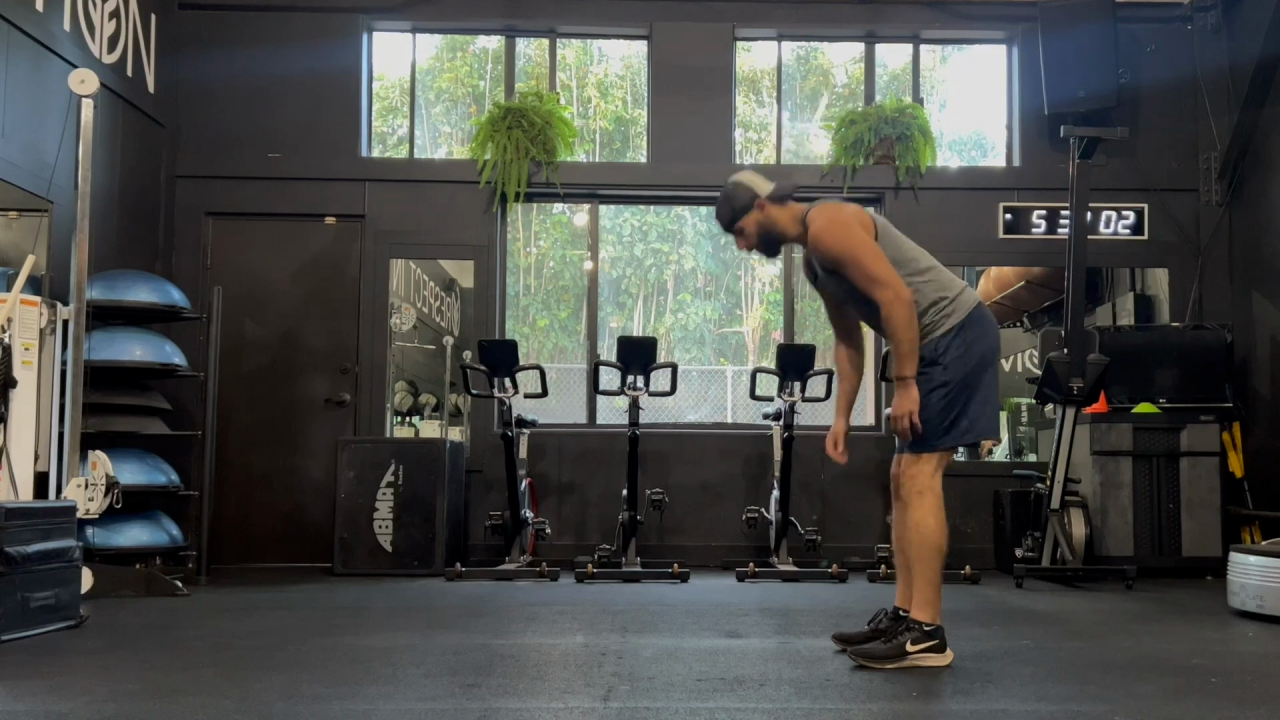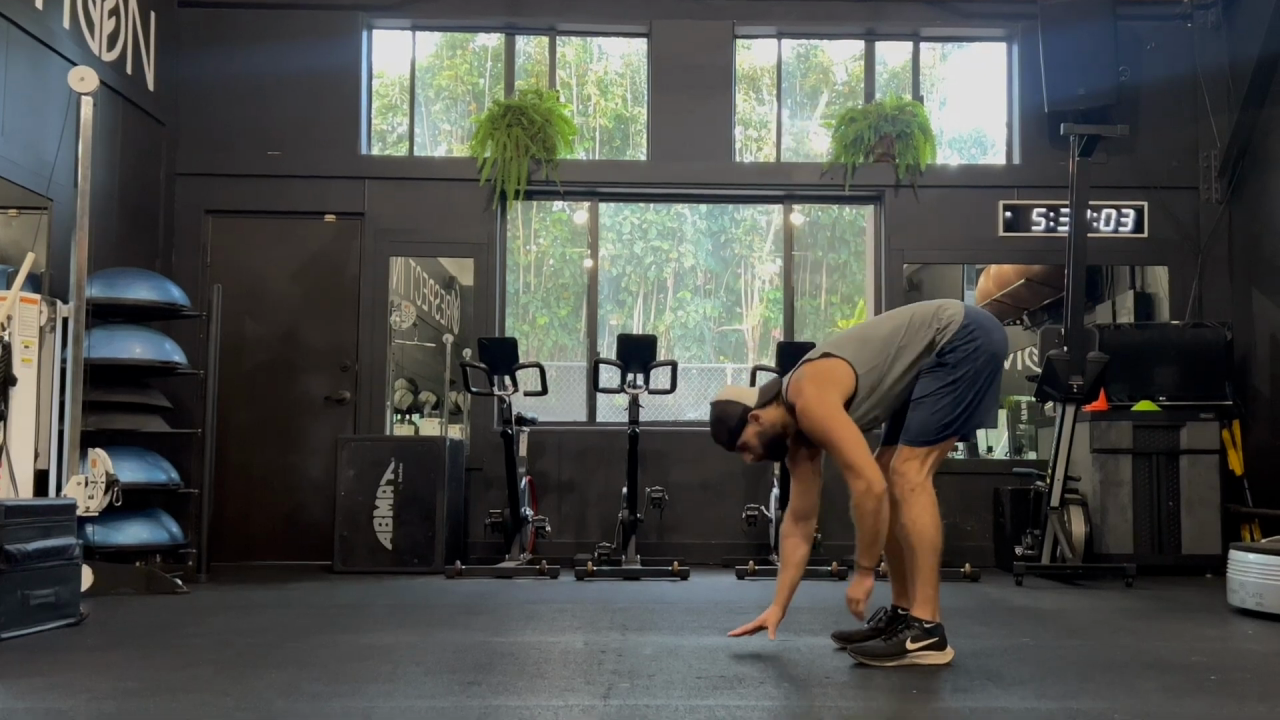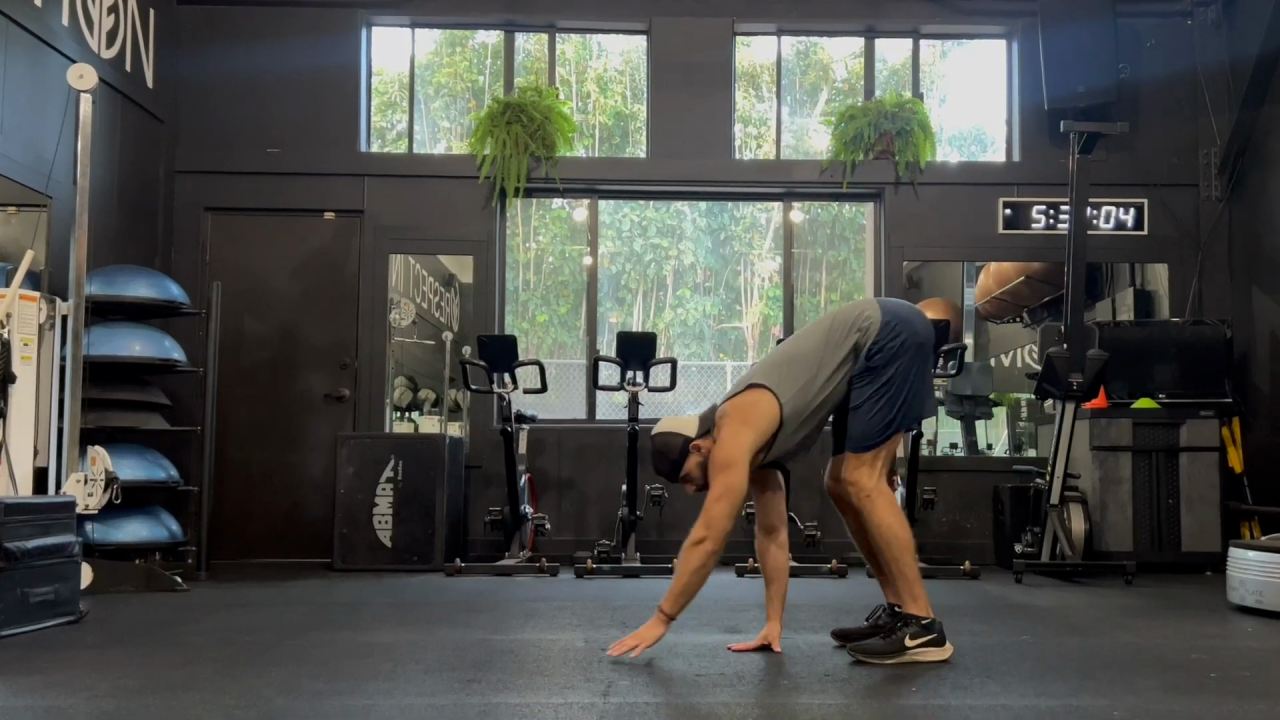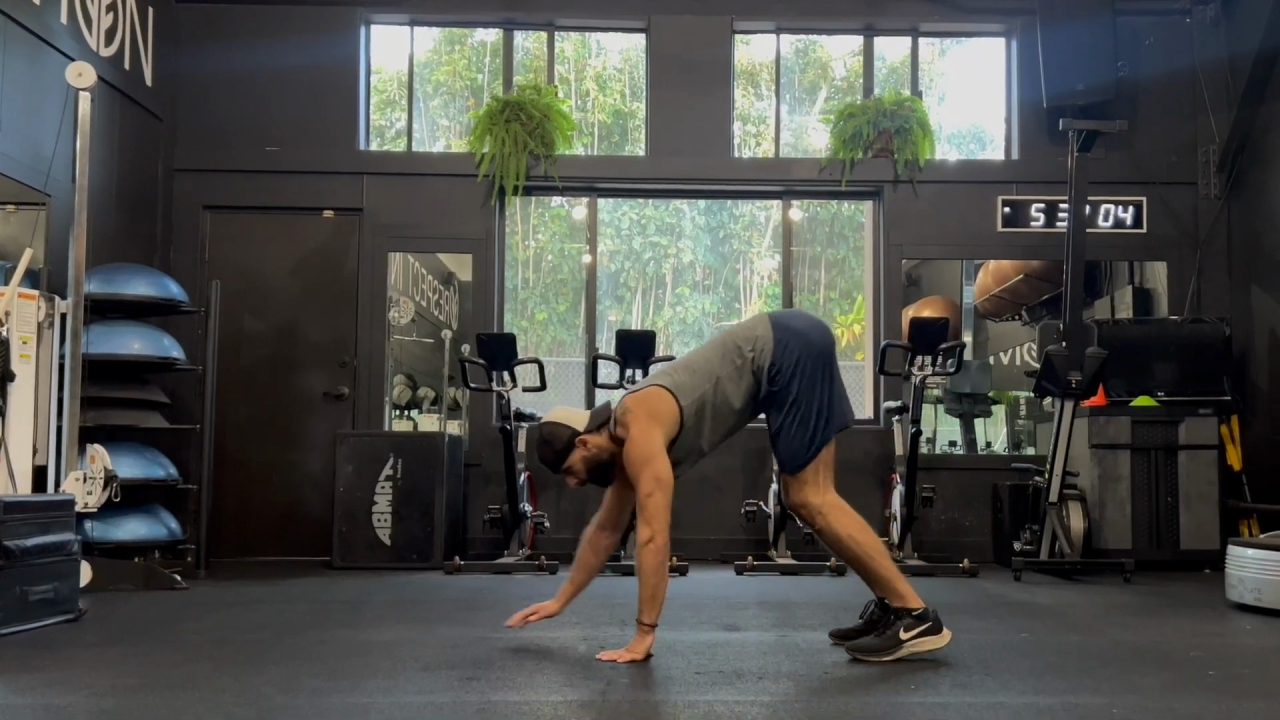
dt=0.7s
person 1, frame 1
left shoulder: (826, 225)
right shoulder: (812, 259)
left elbow: (898, 297)
right elbow: (849, 340)
left wrist: (904, 385)
right wrist: (841, 418)
left hip: (959, 334)
right hip: (941, 340)
left knee: (918, 475)
right knee: (904, 478)
left ankle: (926, 634)
right ankle: (904, 615)
person 1, frame 2
left shoulder: (811, 401)
right shoulder: (796, 426)
left elbow: (869, 485)
right elbow: (800, 519)
left wrist: (863, 572)
right wrist: (777, 607)
left hip: (965, 338)
right hip: (951, 345)
left knee: (908, 474)
right knee: (894, 477)
left ankle: (925, 630)
right ankle: (903, 614)
person 1, frame 3
left shoulder: (736, 435)
right shoulder: (753, 442)
left elbow: (706, 539)
right elbow: (773, 531)
left wrist: (659, 621)
right wrist: (774, 622)
left hip: (890, 332)
right hip: (875, 337)
left knee: (861, 483)
right knee: (842, 485)
left ankle: (922, 626)
right ankle: (899, 611)
person 1, frame 4
left shoulder: (639, 432)
right shoulder: (628, 438)
left elbow: (653, 537)
right elbow: (605, 527)
left wrist: (644, 635)
right wrist: (560, 600)
left hip: (787, 348)
right hip: (784, 349)
left knee: (811, 500)
right knee: (805, 500)
left ankle: (914, 617)
right ankle: (889, 606)
